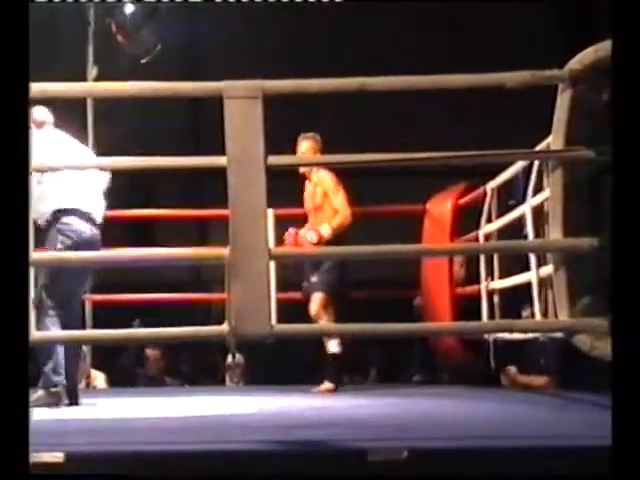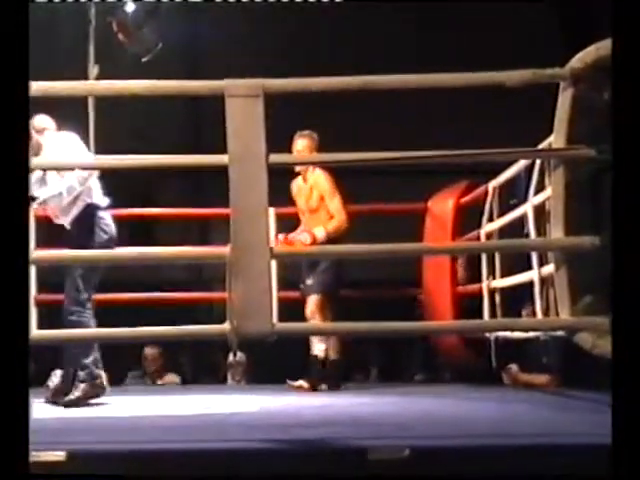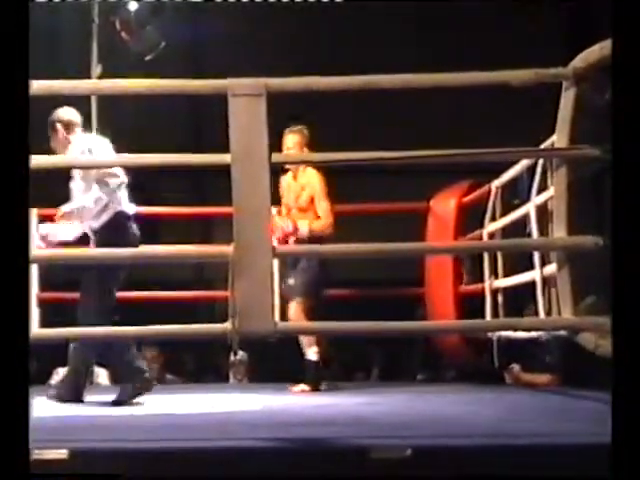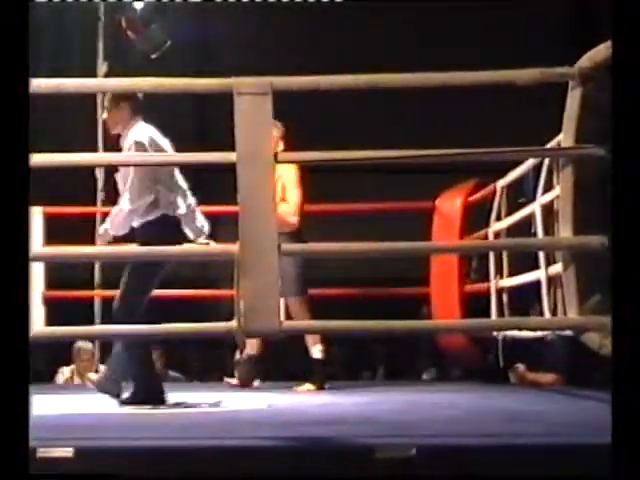
dt=0.3s
person 1, frame 1
left shoulder: (39, 144)
right shoulder: (75, 146)
left elbow: (35, 187)
right elbow: (102, 176)
left hip: (65, 226)
right hip: (89, 227)
left knee: (48, 307)
right knee: (70, 309)
left ankle: (52, 385)
right ankle: (68, 387)
person 1, frame 2
left shoulder: (63, 140)
right shoulder: (52, 158)
left elbow: (87, 169)
right elbow: (42, 187)
left wrist: (55, 198)
left hip: (90, 223)
right hip: (87, 226)
left knee: (77, 302)
right knee: (76, 302)
left ankle: (91, 376)
right ankle: (69, 382)
person 1, frame 3
left shoulder: (92, 145)
right shoulder: (81, 161)
left elbow: (116, 180)
right elbow: (87, 213)
left wrist: (77, 207)
left hip: (115, 232)
right hip: (109, 235)
left knee: (96, 309)
right knee: (90, 310)
left ankle: (136, 374)
right ankle: (71, 386)
person 1, frame 4
left shoulder: (136, 139)
right shoulder: (152, 138)
left elbow: (137, 196)
right elbow: (180, 189)
left wrist: (109, 228)
right wrist: (199, 232)
left hip: (157, 232)
right hip: (164, 231)
left knee: (126, 310)
right knee: (129, 309)
left ankle: (146, 387)
right ankle: (117, 377)
person 2, frame 1
left shoulder: (327, 178)
right shoulder: (307, 185)
left elbow: (346, 214)
left wrist: (320, 233)
right wrist: (299, 234)
left knee: (317, 309)
right knee: (326, 314)
left ankle: (334, 373)
right ankle: (333, 374)
person 2, frame 2
left shoulder: (322, 180)
right shoulder: (296, 185)
left elbow: (342, 220)
left wrist: (315, 235)
right wrist: (293, 238)
left knee: (312, 311)
right knee: (324, 315)
left ankle: (315, 376)
right ankle: (332, 376)
person 2, frame 3
left shoulder: (314, 179)
right shoulder: (283, 180)
left elbow: (327, 225)
left wrist: (298, 228)
right wrist: (278, 229)
left hip: (309, 252)
left knee: (297, 313)
right knee: (296, 315)
left ankle: (314, 377)
right ankle: (316, 367)
person 2, frame 4
left shoulder: (289, 170)
left elbow: (293, 216)
left wrist: (271, 204)
left hip: (288, 245)
left knee: (298, 312)
left ankle: (319, 375)
right ankle: (247, 372)
